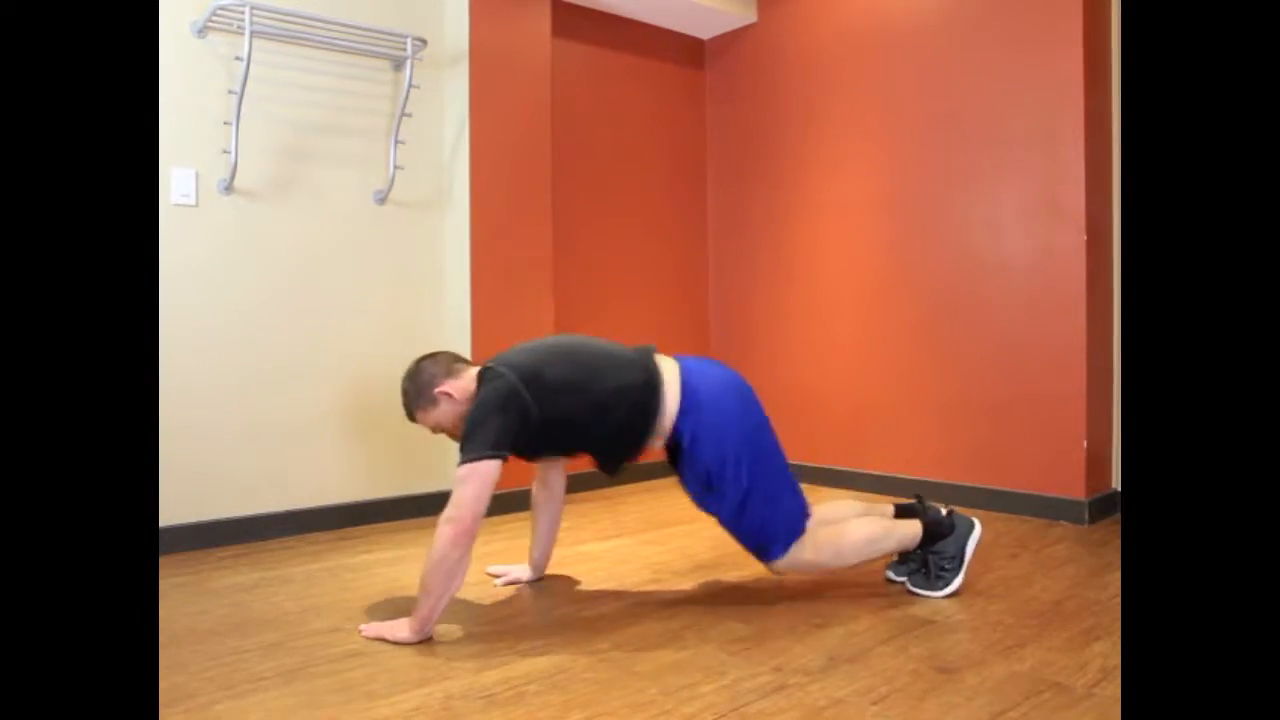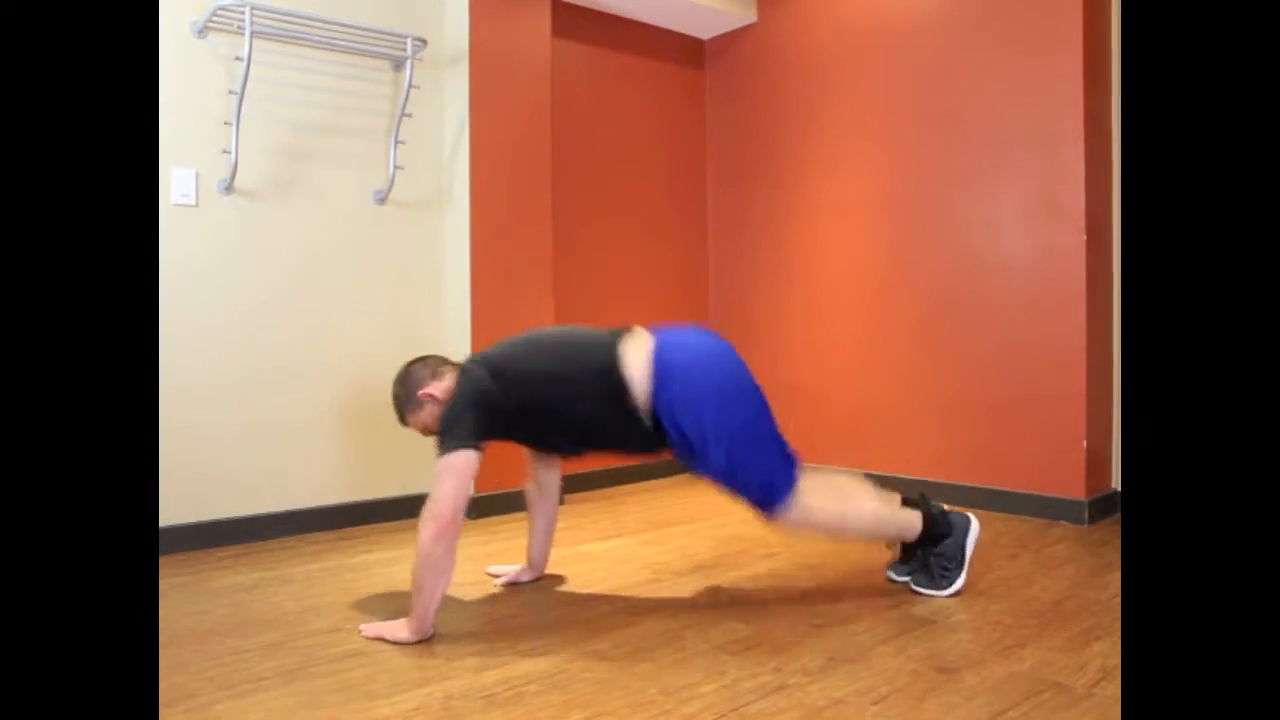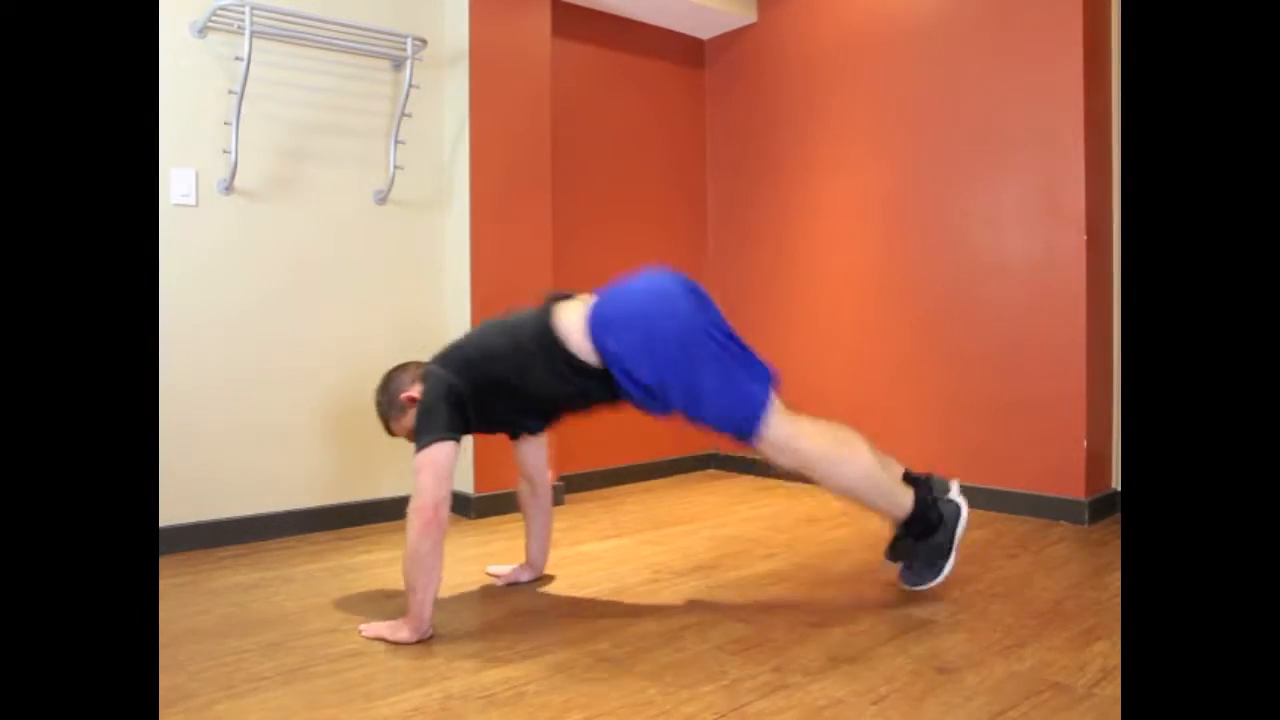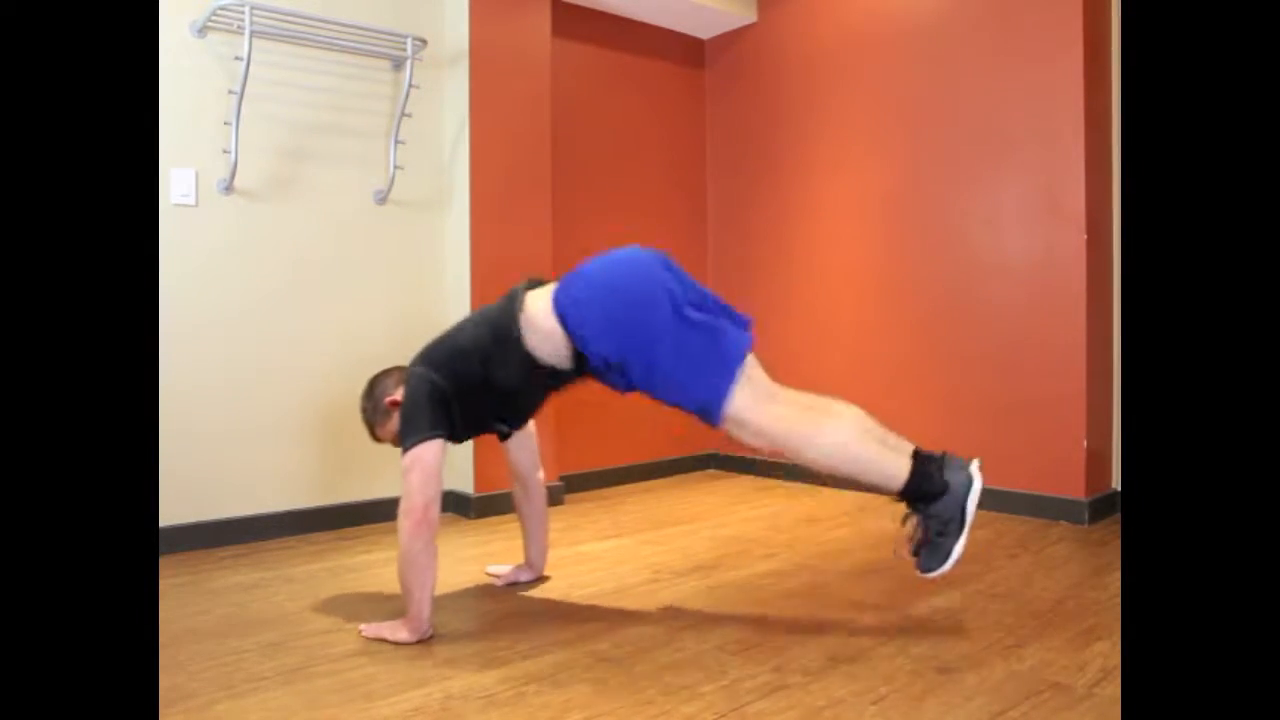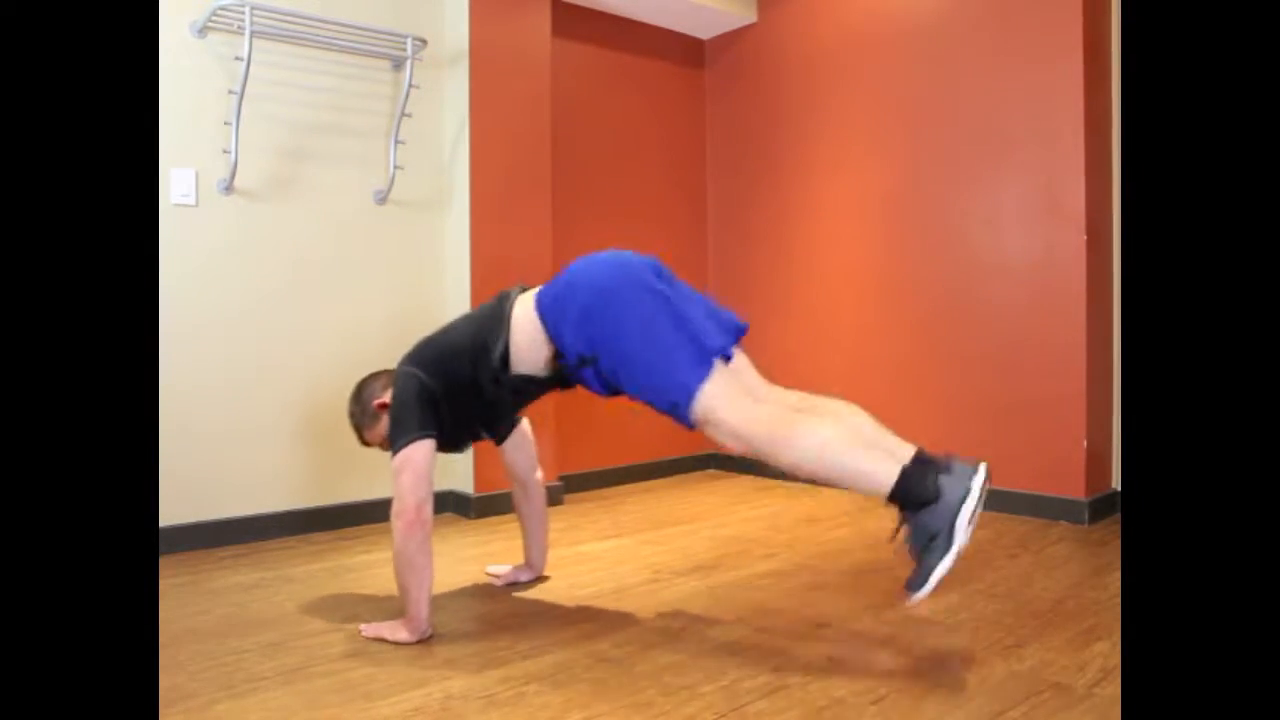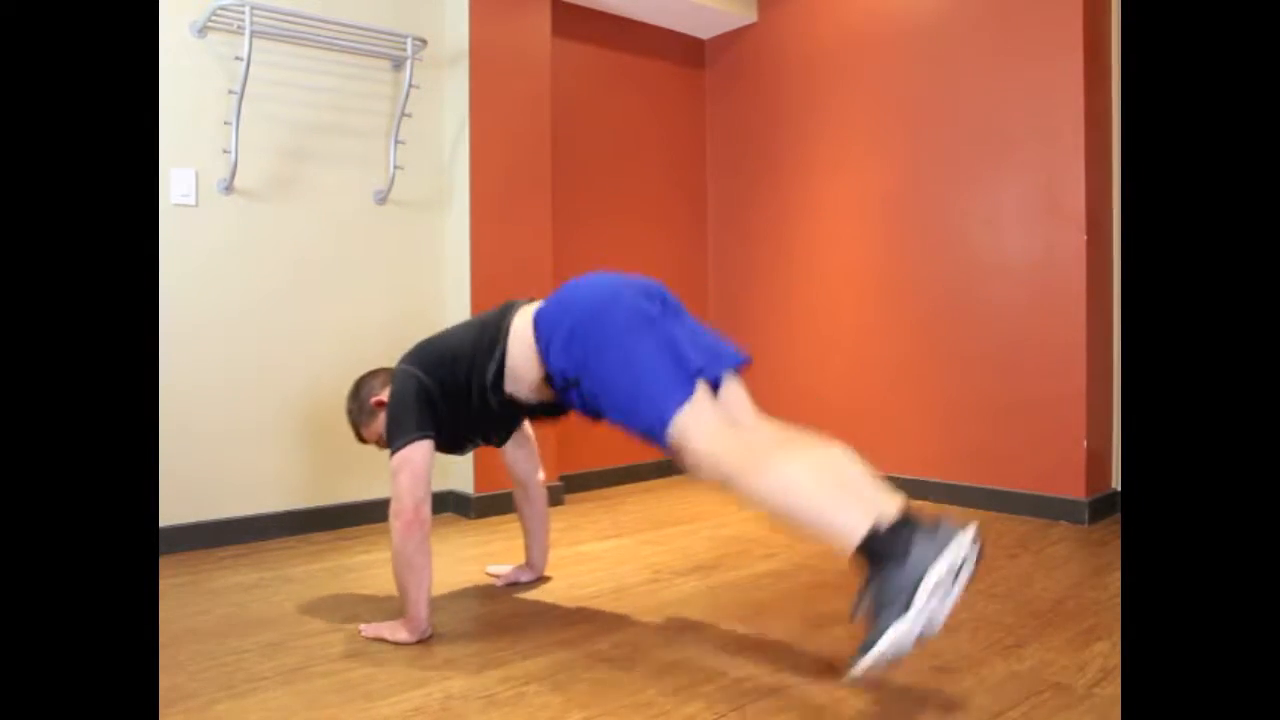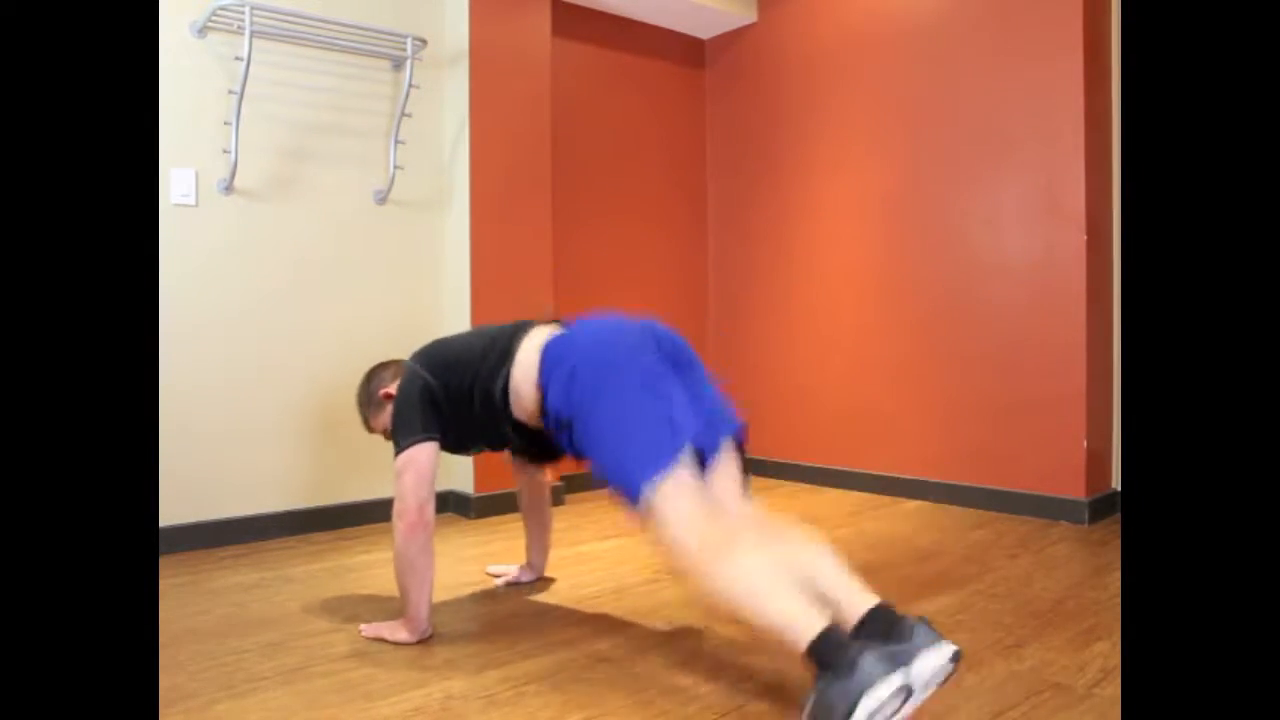
dt=0.1s
person 1, frame 1
left shoulder: (494, 402)
right shoulder: (516, 388)
left elbow: (462, 521)
right elbow: (551, 469)
left wrist: (420, 623)
right wrist: (536, 566)
left hip: (710, 418)
right hip: (700, 402)
left knee: (793, 550)
right knee: (793, 527)
left ankle: (940, 528)
right ankle: (911, 518)
person 1, frame 2
left shoulder: (467, 398)
right shoulder: (501, 384)
left elbow: (443, 516)
right elbow: (546, 469)
left wrist: (417, 623)
right wrist: (533, 566)
left hip: (694, 384)
right hip: (686, 364)
left knee: (793, 504)
right knee: (791, 492)
left ankle: (938, 527)
right ankle: (913, 511)
person 1, frame 3
left shoulder: (443, 391)
right shoulder: (481, 385)
left elbow: (429, 509)
right elbow: (536, 468)
left wrist: (415, 621)
right wrist: (533, 562)
left hip: (646, 325)
right hip: (654, 308)
left knee: (782, 442)
right knee: (779, 432)
left ankle: (928, 514)
right ankle: (919, 501)
person 1, frame 4
left shoulder: (425, 391)
right shoulder: (477, 380)
left elbow: (419, 508)
right elbow: (526, 468)
left wrist: (414, 622)
right wrist: (531, 563)
left hip: (608, 301)
right hip: (627, 282)
left knee: (759, 418)
right knee: (767, 406)
left ankle: (933, 482)
right ankle: (931, 475)
person 1, frame 5
left shoulder: (414, 389)
right shoulder: (475, 389)
left elbow: (411, 508)
right elbow: (524, 469)
left wrist: (413, 620)
right wrist: (531, 562)
left hip: (596, 301)
right hip: (625, 288)
left knee: (740, 419)
right knee: (759, 401)
left ankle: (926, 491)
right ankle: (932, 482)
person 1, frame 6
left shoulder: (411, 390)
right shoulder: (459, 391)
left elbow: (409, 511)
right elbow: (527, 471)
left wrist: (413, 621)
right wrist: (534, 563)
left hip: (585, 323)
right hip: (620, 304)
left knee: (719, 449)
right knee: (751, 432)
left ankle: (897, 559)
right ankle: (917, 541)
person 1, frame 7
left shoulder: (416, 385)
right shoulder: (462, 368)
left elbow: (413, 512)
right elbow: (532, 462)
left wrist: (413, 621)
right wrist: (533, 564)
left hip: (596, 365)
right hip: (649, 348)
left knee: (690, 533)
right knee: (731, 515)
left ankle: (846, 663)
right ankle: (889, 633)
